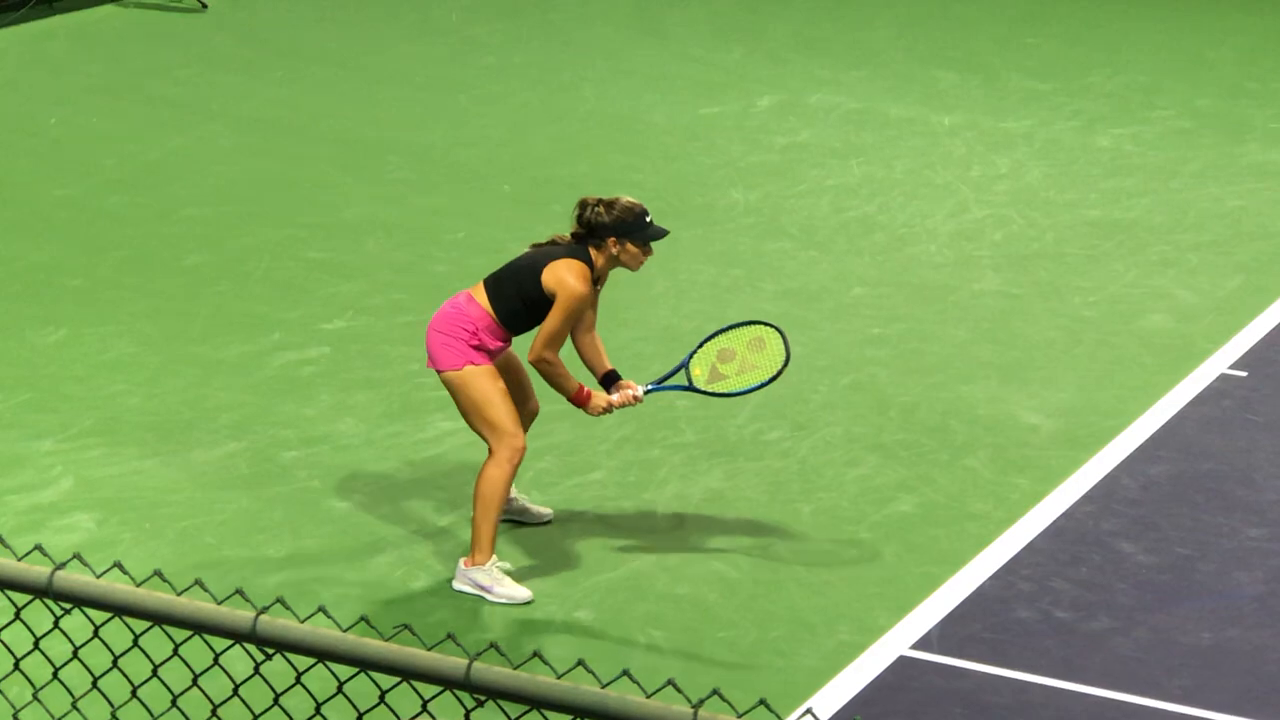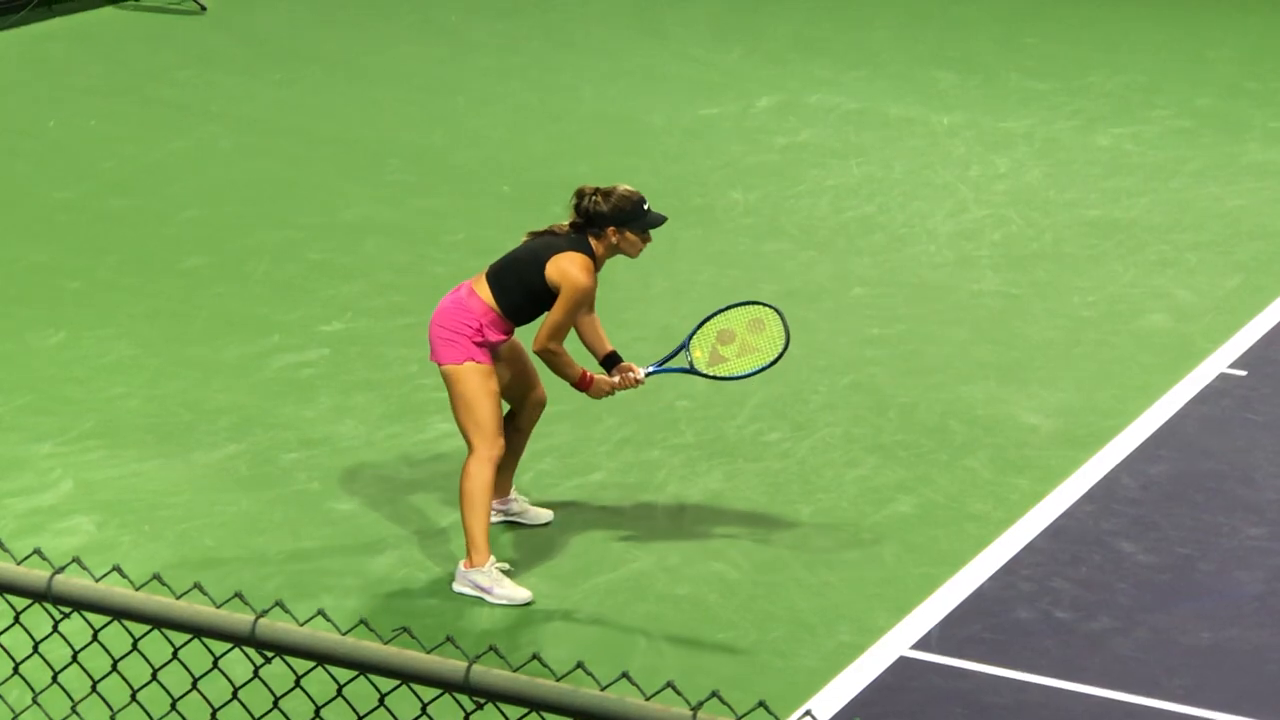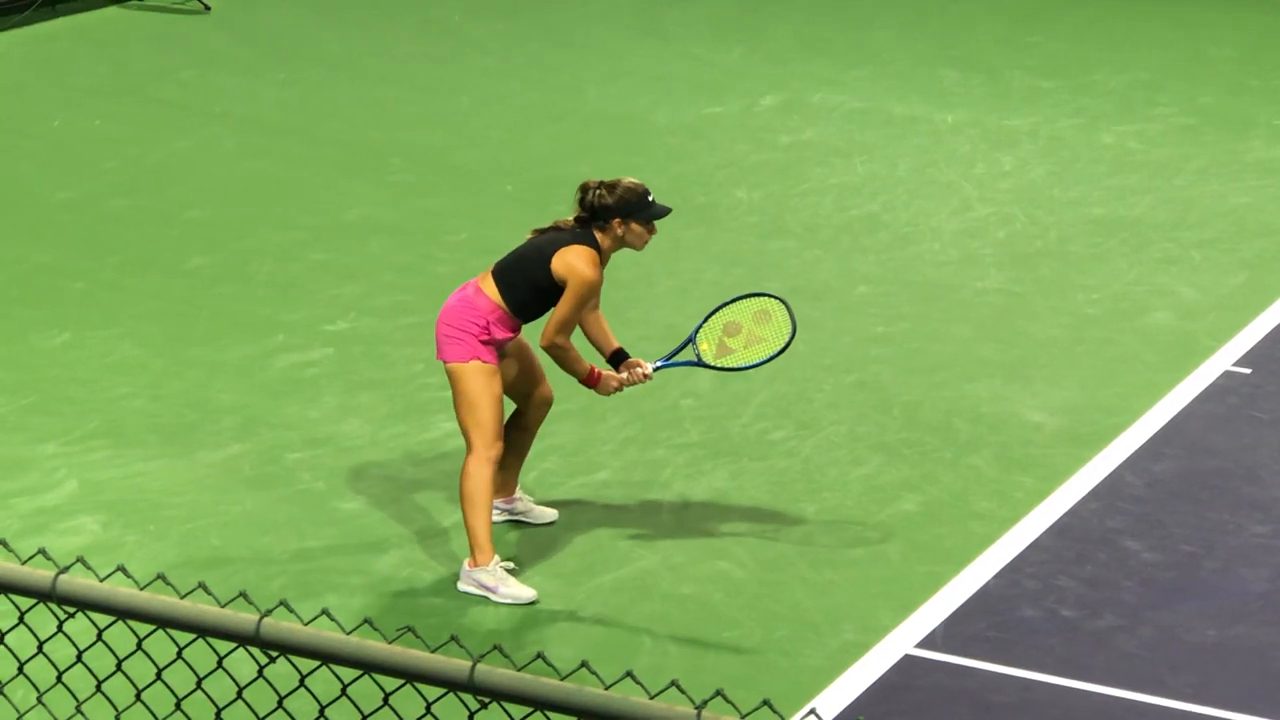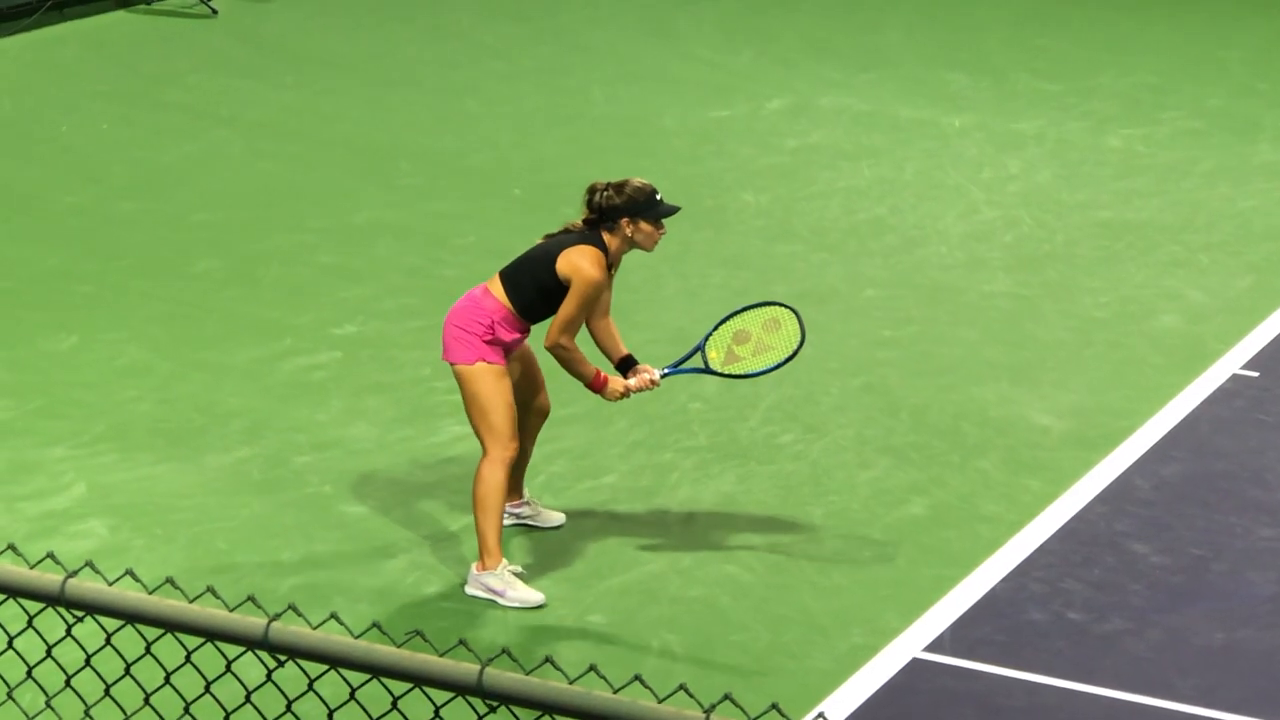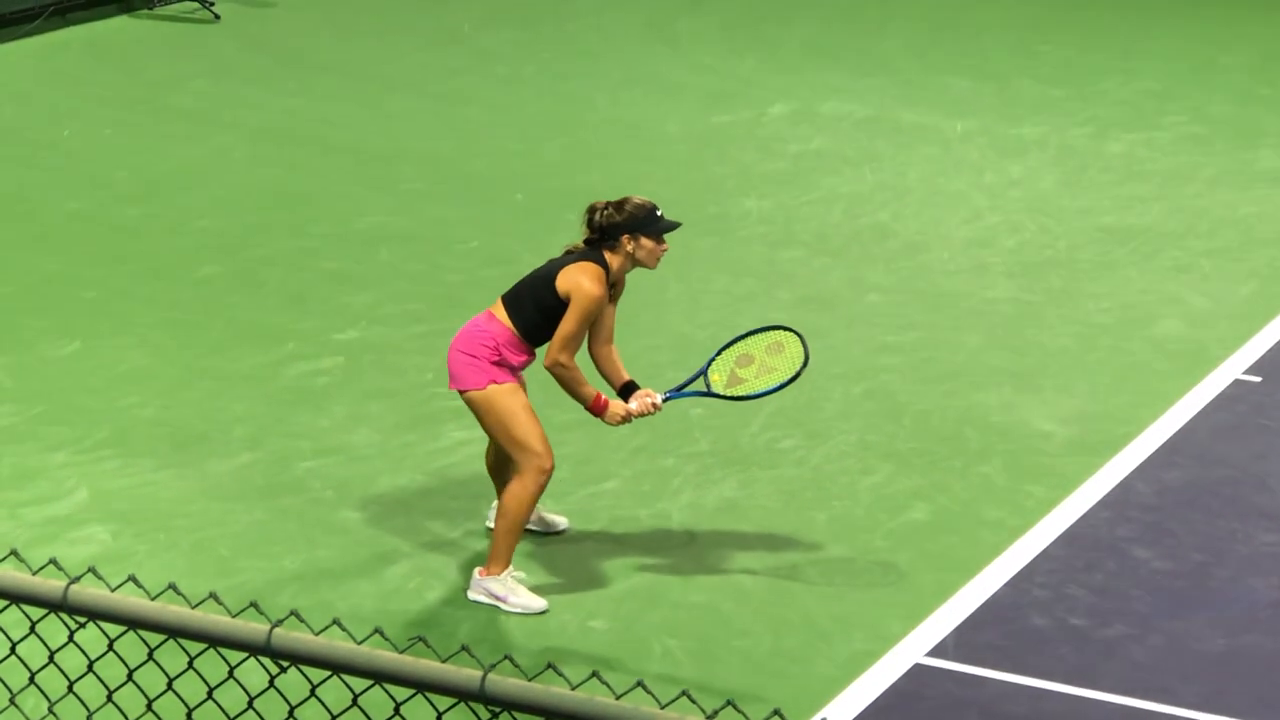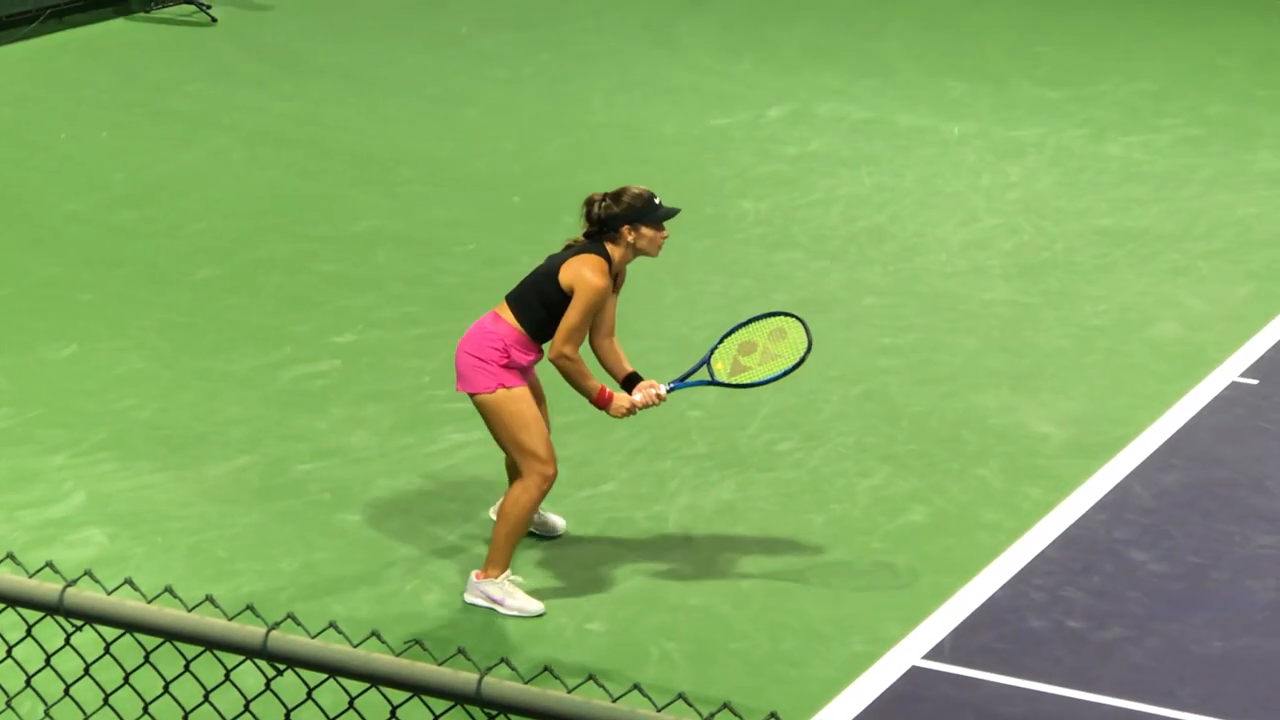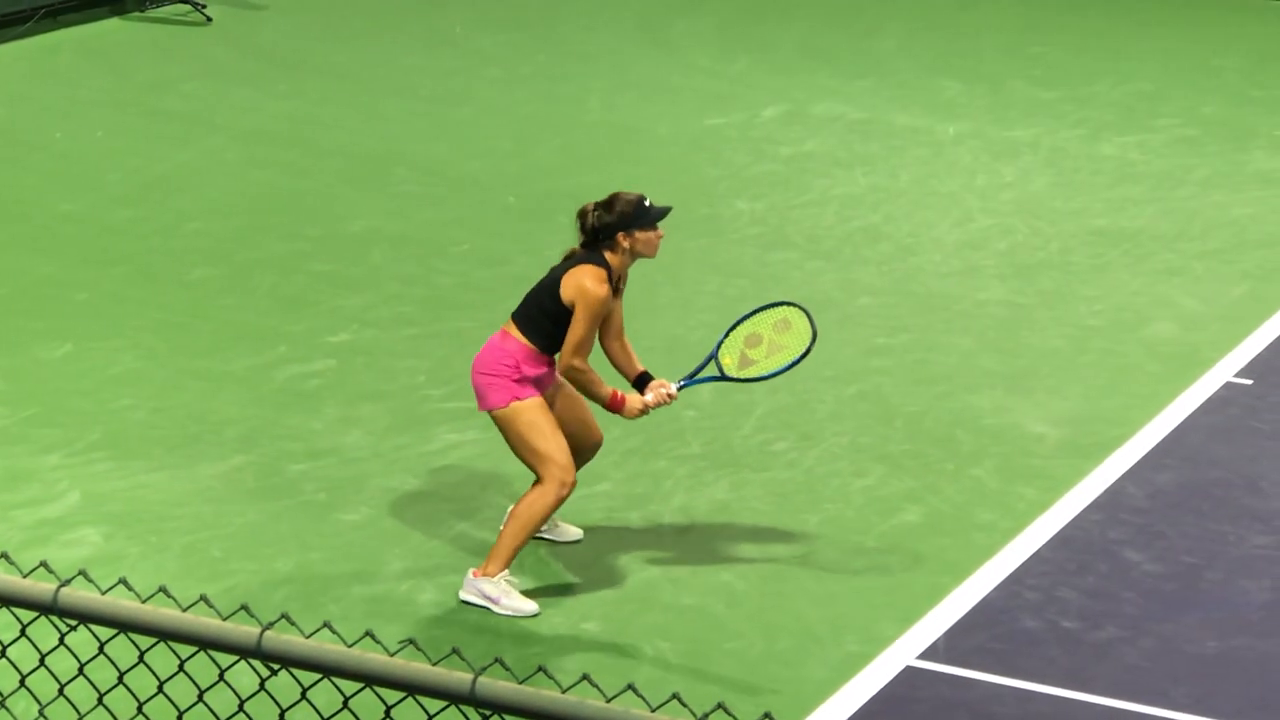
dt=0.3s
person 1, frame 1
left shoulder: (592, 265)
right shoulder: (575, 282)
left elbow: (584, 333)
right elbow: (542, 356)
left wrist: (612, 382)
right wrist: (584, 398)
left hip: (479, 336)
right hip: (459, 338)
left knee: (524, 411)
right knee: (510, 444)
left ankle: (498, 500)
right ankle: (476, 567)
person 1, frame 2
left shoulder: (585, 245)
right shoulder: (579, 272)
left elbow: (583, 313)
right elbow: (546, 345)
left wrist: (613, 363)
right wrist: (586, 382)
left hip: (484, 324)
right hip: (464, 332)
left knee: (531, 401)
right knee: (488, 446)
left ankle: (499, 499)
right ankle: (475, 568)
person 1, frame 3
left shoulder: (590, 241)
right shoulder: (585, 266)
left elbow: (587, 311)
right elbow: (554, 340)
left wrist: (619, 359)
right wrist: (594, 378)
left hip: (492, 324)
right hip: (470, 329)
left knee: (538, 400)
right knee: (487, 446)
left ankle: (503, 497)
right ankle: (480, 567)
person 1, frame 4
left shoulder: (605, 249)
right shoulder: (590, 267)
left elbow: (599, 319)
right elbow: (558, 341)
left wrist: (629, 366)
right wrist: (601, 383)
left hip: (498, 328)
right hip: (477, 332)
left knee: (535, 411)
right knee: (504, 447)
left ankle: (512, 502)
right ankle: (488, 571)
person 1, frame 5
left shoulder: (610, 274)
right shoulder: (590, 284)
left elbow: (601, 346)
right elbow: (558, 360)
left wrist: (630, 391)
right wrist: (600, 406)
left hip: (499, 354)
right hip: (482, 357)
left knee: (511, 438)
right knee: (538, 462)
left ankle: (509, 512)
right ankle: (492, 577)
person 1, frame 6
left shoulder: (611, 265)
right shoulder: (594, 276)
left elbow: (602, 338)
right elbow: (563, 352)
left wrist: (633, 383)
right wrist: (605, 399)
left hip: (509, 353)
right hip: (491, 358)
left knee: (529, 443)
right knee: (541, 470)
left ankle: (514, 511)
right ankle: (488, 581)
person 1, frame 7
left shoulder: (614, 269)
right shoulder: (594, 286)
left elbow: (613, 339)
right elbow: (573, 364)
left wrist: (645, 382)
right wrist: (619, 401)
left hip: (531, 369)
right hip: (505, 373)
left knee: (587, 441)
right knee: (560, 478)
left ankle: (529, 517)
right ankle: (486, 579)
